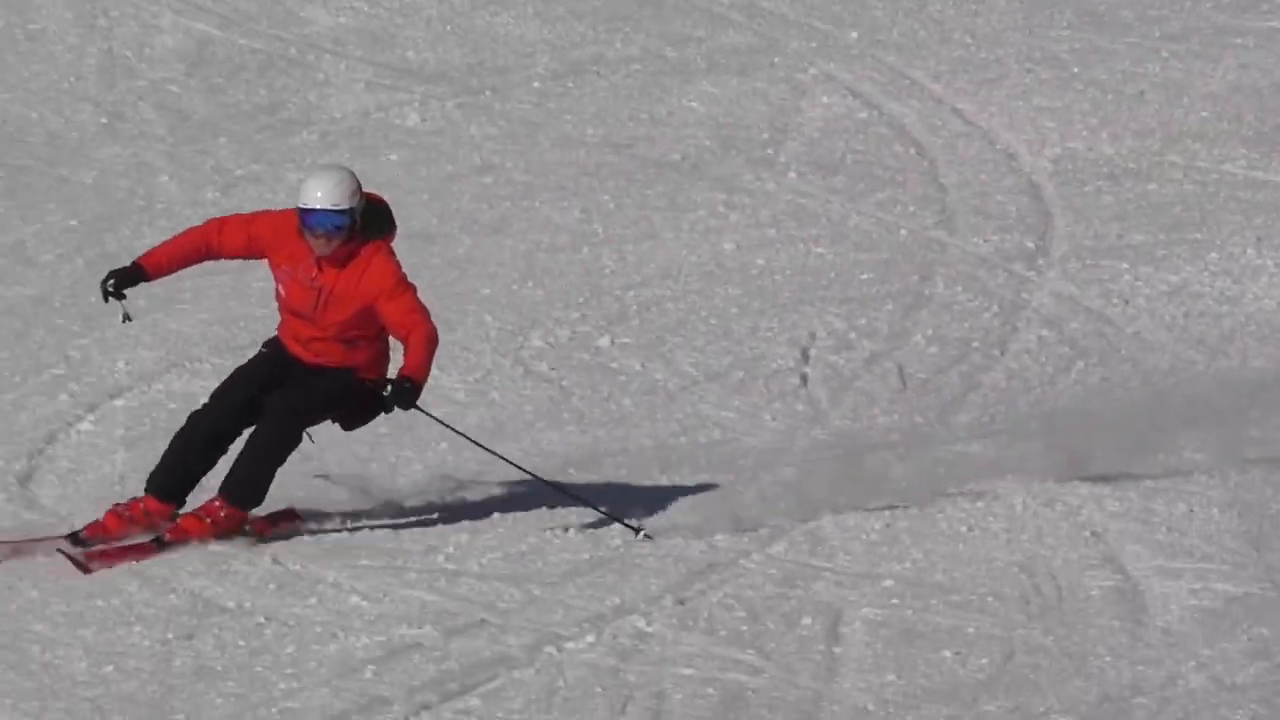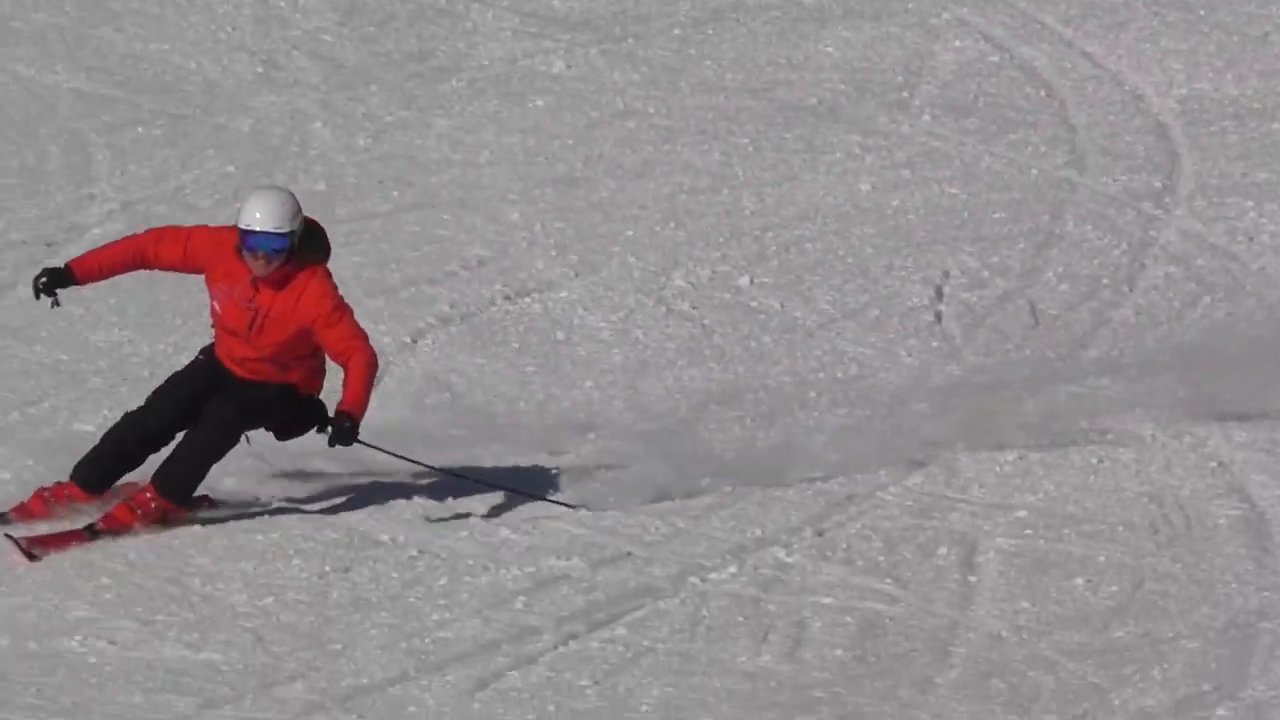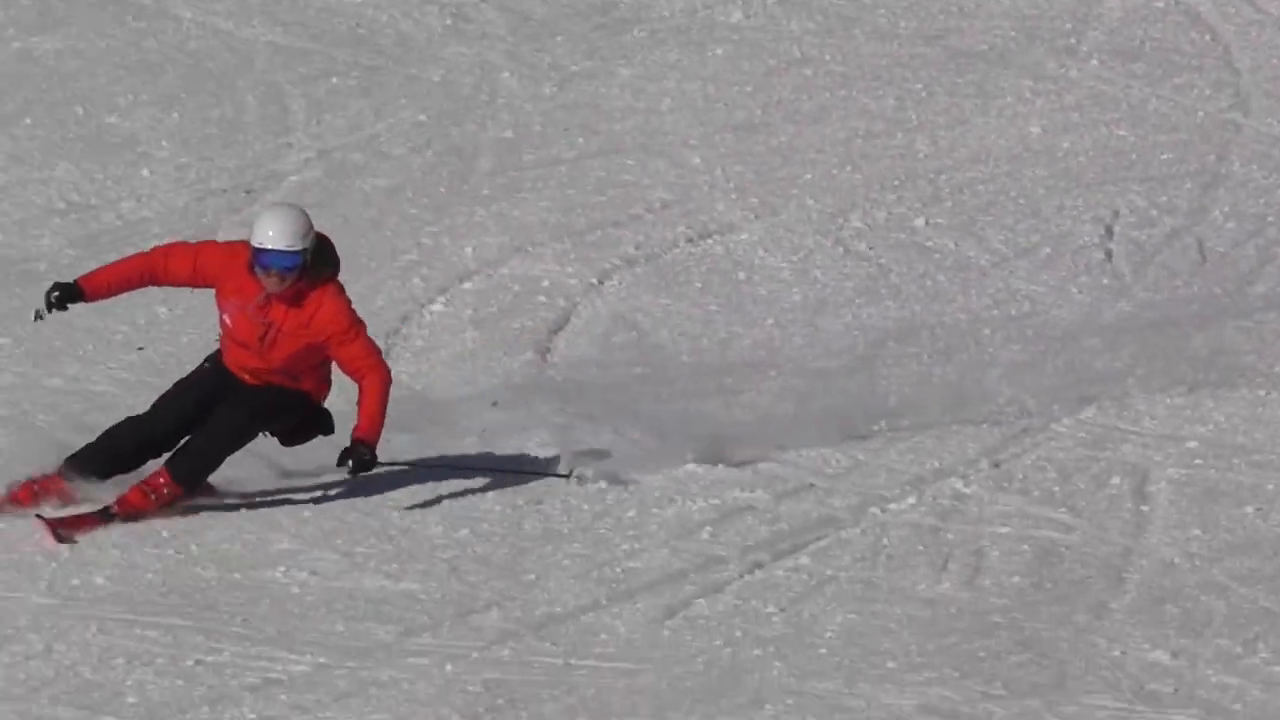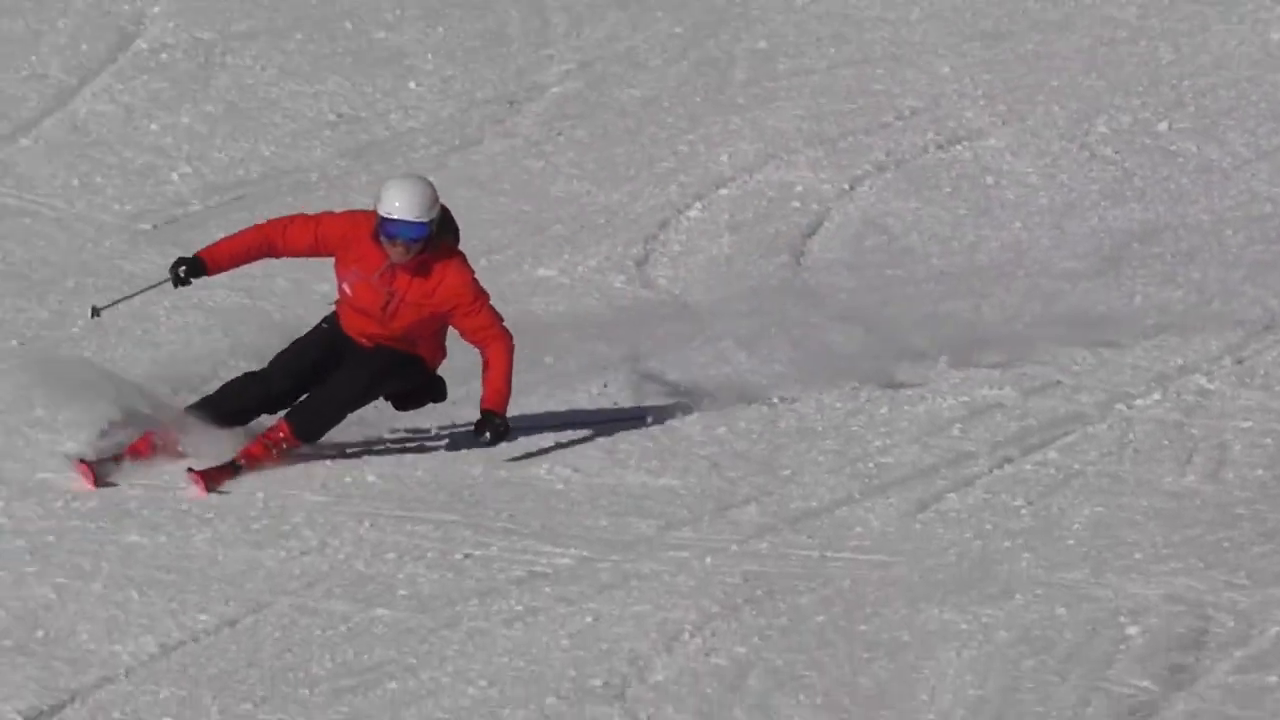
dt=0.1s
person 1, frame 1
left shoulder: (377, 265)
right shoulder: (283, 230)
left elbow: (419, 328)
right elbow: (212, 237)
left wrist: (411, 380)
right wrist: (139, 270)
left hip: (349, 375)
right hip: (291, 354)
left knee: (281, 411)
right knee: (216, 417)
left ankle: (227, 511)
right ankle: (153, 506)
person 1, frame 2
left shoulder: (314, 291)
right shoulder: (221, 247)
left elbow: (359, 354)
right elbow: (151, 245)
left wrist: (349, 414)
right wrist: (72, 272)
left hip: (282, 390)
right hip: (225, 365)
left knee: (223, 416)
right knee: (151, 419)
left ankle: (158, 498)
right ankle: (74, 491)
person 1, frame 3
left shoulder: (327, 307)
right shoulder: (229, 261)
left elbow: (373, 370)
right elbow: (160, 262)
left wrist: (365, 439)
right wrist: (82, 288)
left hip: (290, 396)
right hip: (231, 371)
left knee: (236, 416)
right knee: (157, 424)
left ankle: (168, 485)
right ankle: (65, 479)
person 1, frame 4
left shoulder: (450, 276)
right shoulder: (353, 230)
left elbow: (495, 339)
right elbow: (280, 233)
left wrist: (493, 409)
right wrist: (206, 260)
left hip: (401, 360)
right hip: (344, 334)
left knee: (367, 373)
right knee: (272, 382)
left ankle: (284, 436)
right ankle: (174, 432)
